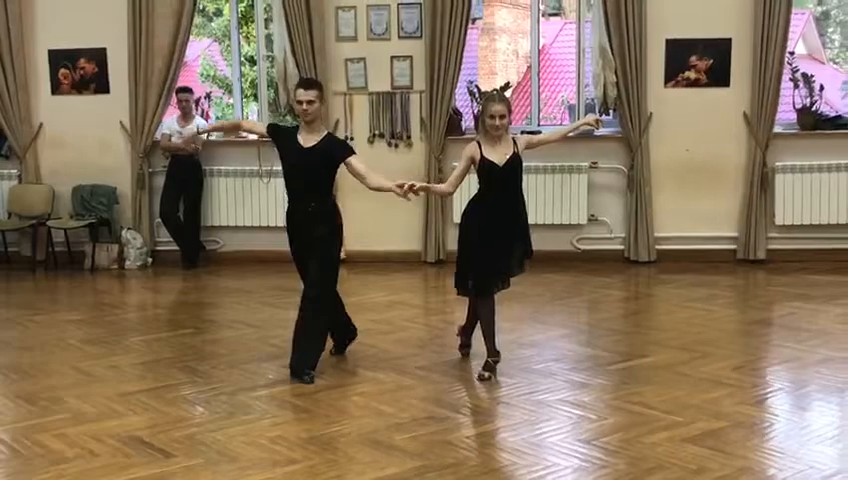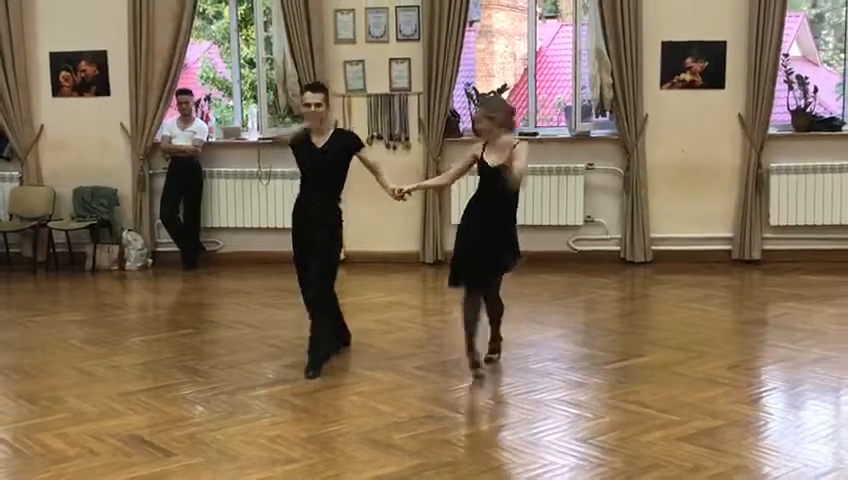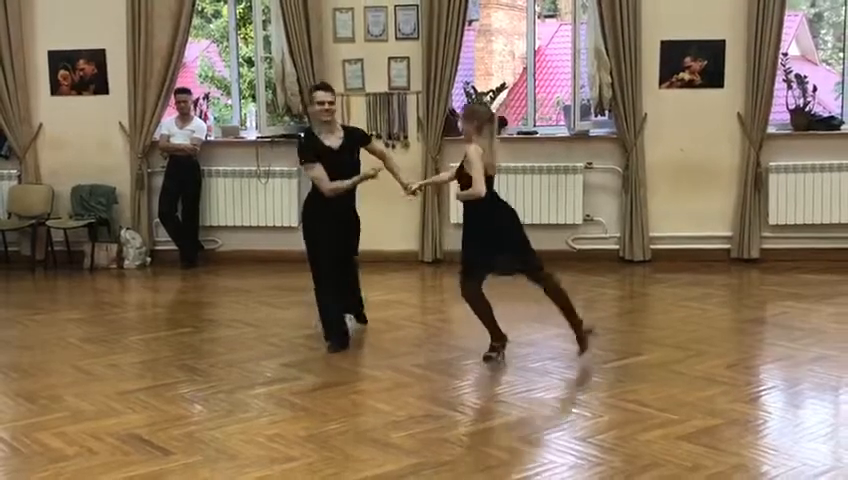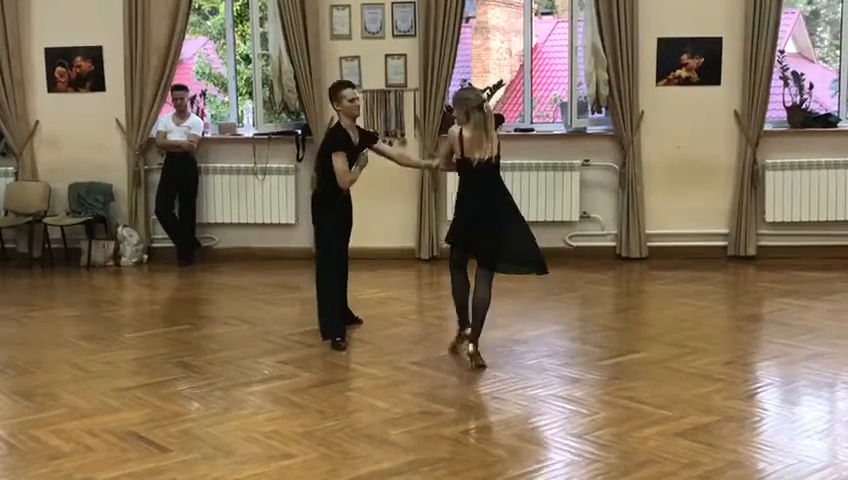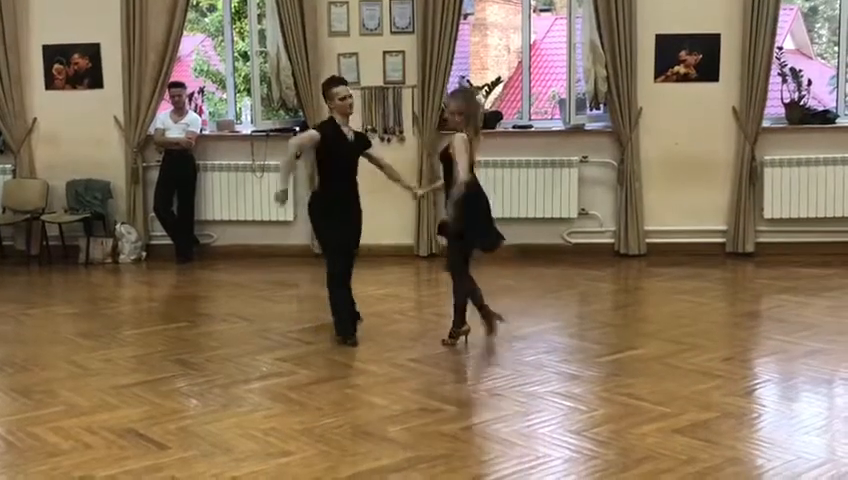
dt=0.4s
person 1, frame 1
left shoulder: (336, 145)
right shoulder: (284, 136)
left elbow: (368, 178)
right elbow: (242, 124)
left wrist: (392, 187)
right wrist: (200, 128)
left hip: (324, 221)
right hip: (297, 220)
left knee: (317, 290)
right knee: (321, 286)
left ankle: (303, 362)
right ankle: (343, 333)
person 1, frame 2
left shoulder: (346, 139)
right shoulder: (298, 138)
left elbow: (373, 167)
right elbow: (280, 137)
left wrist: (389, 188)
right wrist: (305, 128)
left hip: (328, 216)
right hip: (303, 215)
left knee: (318, 282)
right knee: (308, 283)
left ankle: (318, 354)
right ankle: (337, 336)
person 1, frame 3
left shoulder: (354, 135)
right shoulder: (308, 146)
left elbow: (383, 155)
right elbow: (327, 189)
left wrist: (403, 182)
right wrist: (361, 178)
left hip: (347, 211)
right hip: (319, 215)
left knee: (347, 265)
right knee: (325, 270)
left ankle: (353, 307)
right ankle: (336, 333)
person 1, frame 4
left shoulder: (361, 134)
right shoulder: (336, 137)
left elbow: (395, 154)
right elbow: (345, 181)
left wrist: (427, 164)
right wrist: (361, 161)
left hip: (341, 205)
right hip: (328, 206)
left knee: (341, 260)
right knee: (330, 264)
left ankle: (341, 312)
right ankle: (334, 331)
person 1, frame 5
left shoulder: (359, 135)
right shoulder: (325, 130)
left elbow: (382, 165)
right elbow: (296, 144)
left wrist: (410, 187)
right wrist: (284, 182)
left hip: (350, 205)
right hip: (325, 206)
left knee: (346, 262)
right knee: (338, 264)
left ankle: (347, 312)
right ankle: (345, 327)
person 2, frame 1
left shoulder: (520, 143)
right shoulder: (474, 149)
left elbow: (555, 135)
right elbow: (448, 188)
left wrist: (582, 122)
right wrist: (423, 187)
left hip: (510, 223)
right hip: (481, 223)
left knee: (486, 284)
right knee: (483, 285)
left ankle: (467, 330)
right ankle: (491, 355)
person 2, frame 2
left shoulder: (518, 148)
right shoulder: (480, 149)
left elbow: (517, 182)
right elbow: (449, 177)
left wrist: (511, 146)
right wrist: (414, 186)
left hip: (501, 226)
right hip: (476, 223)
left knee: (489, 288)
right knee: (474, 287)
left ankle: (495, 340)
right ankle: (471, 352)
person 2, frame 3
left shoulder: (473, 150)
right shoulder: (484, 149)
left elbow: (479, 191)
right elbow: (455, 173)
left wrist: (464, 195)
right wrist: (424, 182)
left hip: (485, 226)
right hip: (500, 221)
left knee: (469, 288)
right knee: (536, 274)
left ankle: (498, 339)
right ankle: (577, 328)
person 2, frame 4
left shoulder: (455, 133)
right shoulder: (493, 136)
left elbow: (444, 163)
left hip: (470, 212)
right hip: (498, 211)
left knee: (458, 267)
right knee: (484, 277)
left ankle: (464, 327)
right ankle: (473, 341)
person 2, frame 5
left shoulder: (459, 140)
right shoulder: (465, 136)
left elbow: (461, 179)
left wrist: (450, 209)
right wrist: (433, 187)
left hip: (467, 210)
right hip: (468, 207)
left knee: (457, 269)
right knee: (458, 268)
person 3, frame 1
left shoulder: (200, 124)
right shoulder: (169, 122)
left elbow: (195, 150)
right elbow: (163, 145)
left wrist: (173, 147)
right wrist: (184, 145)
left hip: (192, 167)
right hip: (174, 167)
left knee: (191, 213)
right knee: (166, 211)
left ankle: (191, 254)
right ankle: (192, 246)
person 3, frame 2
left shoulder: (201, 126)
right shoulder: (169, 124)
left elbow: (195, 151)
right elbow: (163, 147)
left wrist: (173, 149)
right wrist: (183, 148)
left hip: (192, 169)
right hip: (174, 169)
left knee: (191, 214)
right knee: (166, 213)
left ankle: (191, 255)
right ankle: (191, 247)
person 3, frame 3
left shoulder: (199, 125)
right shoulder: (167, 123)
left elbow: (194, 150)
right elbow: (161, 145)
left wrist: (172, 148)
right wrist: (182, 146)
left hip: (190, 169)
right hip: (173, 168)
left knee: (190, 213)
right knee: (165, 211)
left ankle: (189, 254)
right ankle: (190, 246)
person 3, frame 4
left shoulder: (196, 121)
right shoulder: (164, 119)
left elbow: (190, 147)
right elbow: (158, 142)
left wrist: (169, 144)
right wrist: (179, 143)
left hip: (187, 165)
right hip: (170, 164)
left knee: (187, 210)
right knee: (162, 208)
left ankle: (186, 251)
right ankle: (187, 243)
person 3, frame 5
left shoulder: (194, 118)
right shoulder: (162, 116)
left elbow: (189, 144)
right elbow: (157, 140)
left wrist: (167, 142)
right wrist: (178, 140)
left hip: (185, 162)
right hip: (168, 162)
left knee: (185, 207)
right knee: (160, 206)
left ankle: (185, 248)
right ankle: (185, 241)
